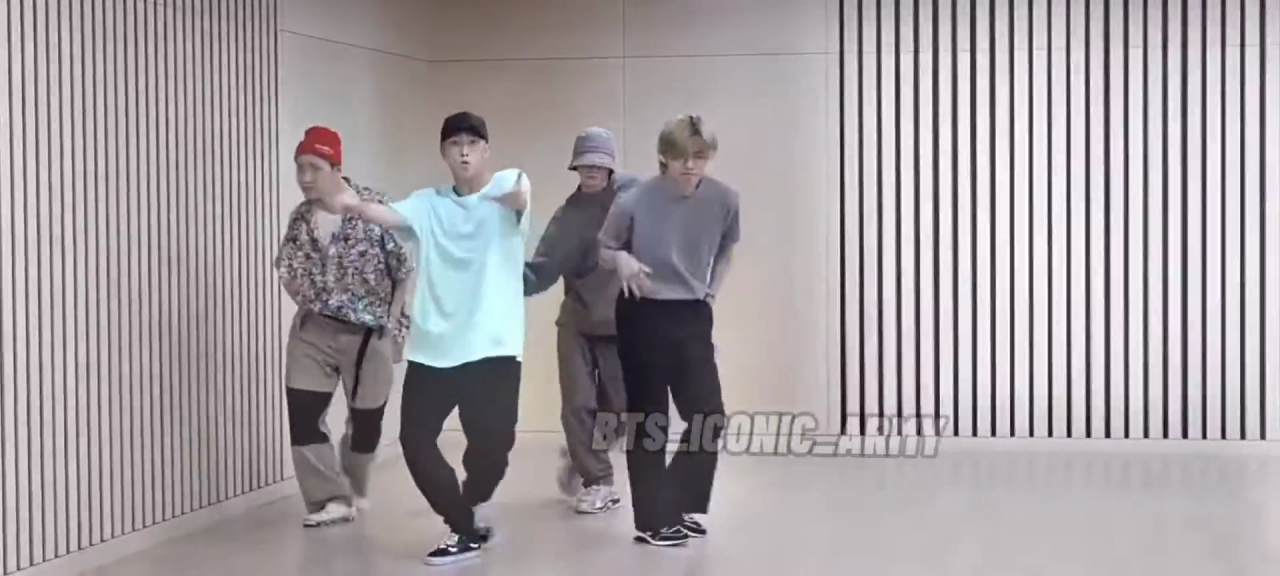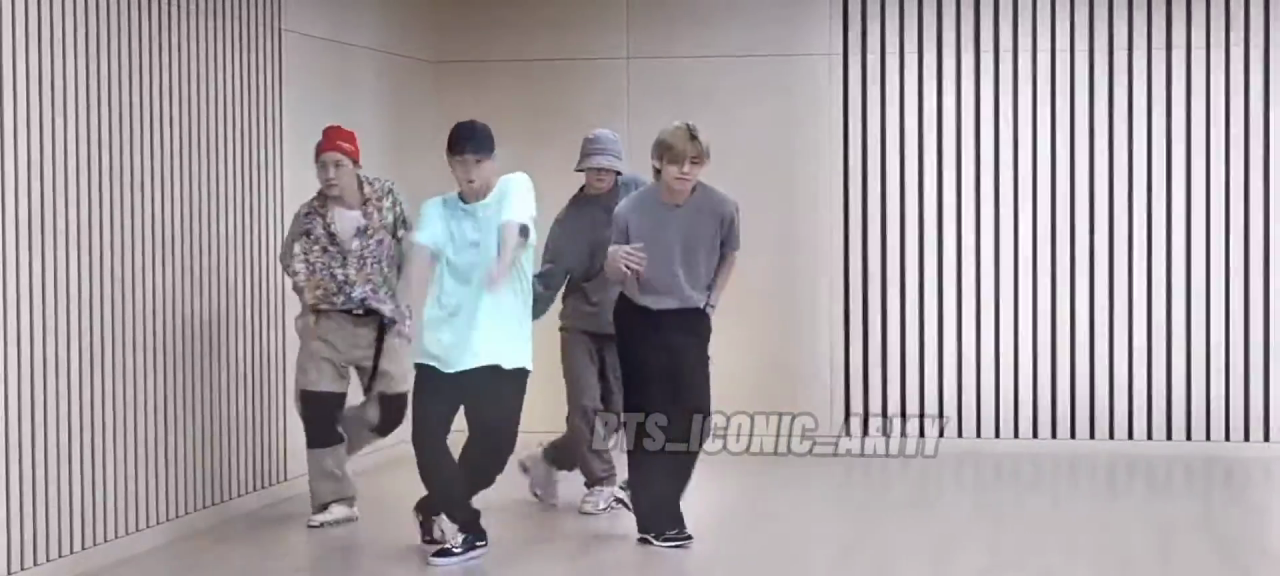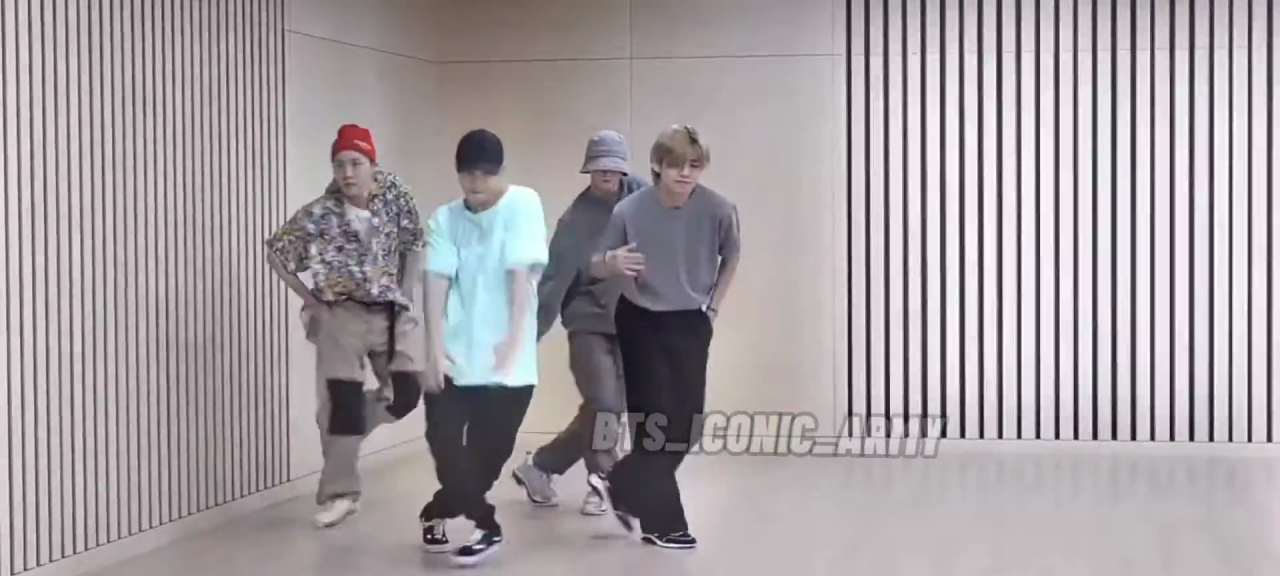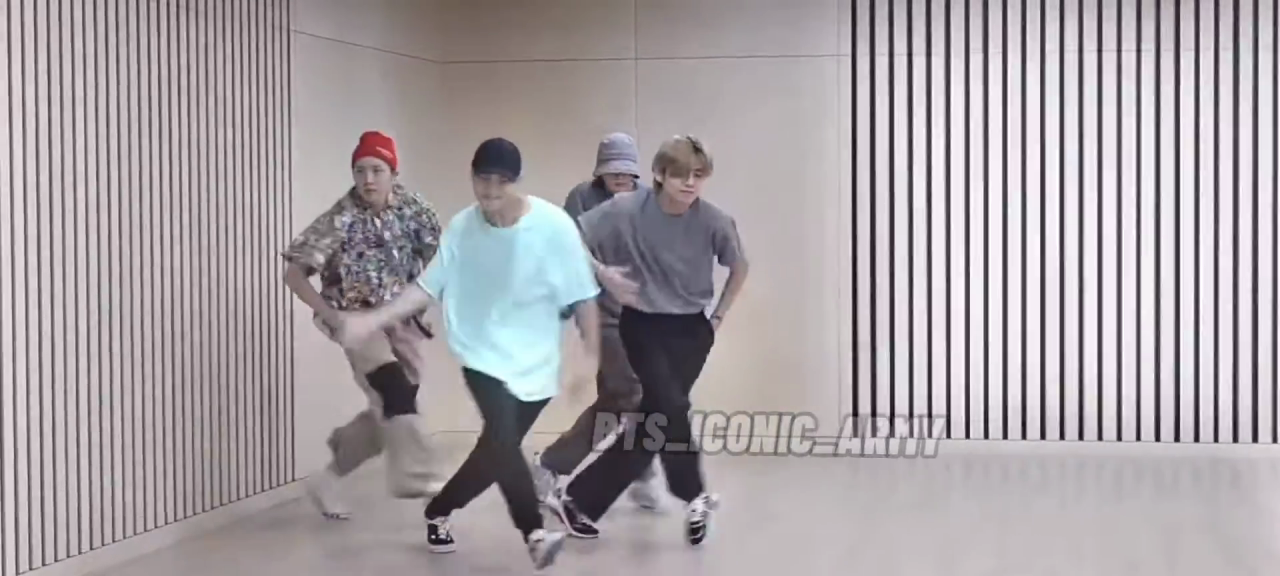
dt=0.1s
person 1, frame 1
left shoulder: (507, 182)
right shoulder: (429, 203)
left elbow: (519, 197)
right elbow: (389, 216)
left wrist: (516, 195)
right wrist: (350, 202)
left hip: (492, 345)
right hip: (433, 347)
left knee: (492, 442)
right knee: (415, 441)
left ankle: (472, 506)
right ankle: (464, 530)
person 1, frame 2
left shoulder: (515, 187)
right shoulder: (436, 209)
left elbow: (514, 227)
right elbow: (423, 250)
left wrist: (504, 258)
left hip: (499, 349)
right hip: (441, 347)
left knee: (493, 446)
right knee: (428, 439)
left ankle: (436, 512)
right ankle: (468, 528)
person 1, frame 3
left shoulder: (523, 204)
right shoulder: (445, 217)
left elbow: (523, 275)
right elbow: (437, 281)
left wrist: (514, 339)
right wrist: (436, 346)
left hip: (509, 360)
right hip: (453, 356)
left knee: (491, 451)
right knee: (444, 439)
left ankle: (438, 514)
right ankle: (485, 525)
person 1, frame 4
left shoulder: (553, 225)
right shoulder: (462, 230)
left elbow: (582, 296)
right elbow: (429, 286)
left wrist: (591, 359)
right wrist: (376, 319)
left hip: (535, 362)
right hip: (484, 358)
left knee: (497, 449)
right knee: (501, 440)
left ankle: (440, 511)
right ankle: (535, 532)
person 2, frame 1
left shoulder: (724, 199)
right shoulder: (636, 202)
right elbow: (606, 249)
left wrist: (710, 294)
right wrist: (621, 261)
left hip: (693, 315)
right hip: (644, 316)
left knee: (707, 414)
right knee: (650, 416)
left ankle: (680, 502)
right ankle: (654, 519)
person 2, frame 2
left shoulder: (720, 206)
right shoulder: (631, 209)
left elbow: (728, 257)
right elbow: (614, 267)
left wrist: (711, 302)
right wrist: (617, 260)
left hip: (690, 323)
right hip: (640, 321)
left knee: (696, 422)
right knee: (649, 421)
left ankle: (654, 501)
right ankle: (658, 521)
person 2, frame 3
left shoulder: (718, 210)
right shoulder: (628, 211)
left elbow: (730, 259)
right elbow: (596, 266)
left wrist: (713, 307)
right wrist: (612, 262)
left hip: (691, 325)
right hip: (641, 323)
left knee: (687, 424)
right knee: (654, 421)
left ankle: (619, 486)
right ankle: (660, 521)
person 2, frame 4
left shoulder: (715, 222)
right shoulder: (627, 210)
left elbow: (739, 269)
left wrist: (718, 316)
left hip: (691, 329)
right hip: (644, 325)
left knee: (651, 422)
right knee: (670, 409)
left ankle: (582, 501)
right ankle: (691, 497)
person 3, frame 1
left shoulder: (372, 206)
right shoulder: (301, 218)
left elbow: (406, 266)
right elbow: (290, 272)
left wrist: (393, 320)
right wrist: (303, 305)
left hip: (368, 331)
right hip: (315, 329)
left knee: (367, 422)
right knee: (302, 415)
left ankle: (354, 485)
right ankle: (334, 499)
person 3, frame 2
left shoulder: (386, 199)
right shoulder: (309, 216)
left elbow: (407, 256)
right elbow: (289, 265)
left wrist: (398, 306)
right wrist: (308, 303)
left hip: (381, 323)
right hip: (329, 323)
left knee: (387, 413)
right knee: (318, 411)
left ankle: (335, 446)
right ankle: (336, 502)
person 3, frame 3
left shoulder: (393, 191)
right shoulder: (318, 213)
left elbow: (414, 244)
right elbow: (277, 254)
left wrist: (407, 296)
right wrist: (310, 298)
left hip: (392, 313)
right hip: (340, 314)
left knee: (406, 394)
right knee: (343, 402)
left ankle: (336, 439)
right ankle: (340, 494)
person 3, frame 4
left shoulder: (409, 204)
right shoulder: (341, 217)
left elbow: (436, 252)
right elbow: (293, 268)
right wrist: (324, 310)
left hip: (400, 318)
left knee: (400, 399)
right knee: (394, 391)
left ankle: (331, 475)
right ankle: (416, 478)
person 4, frame 1
left shoulder: (633, 191)
right shoulder: (567, 216)
right elbow: (541, 272)
right hip: (578, 321)
left knee: (616, 410)
right knee: (578, 406)
left ankle: (578, 462)
right ankle: (598, 482)
person 4, frame 2
left shoulder: (635, 191)
right shoulder: (570, 218)
right elbow: (548, 276)
right hip: (582, 320)
left knee: (608, 413)
right knee: (585, 408)
left ankle: (546, 462)
right ankle: (602, 483)
person 4, frame 3
left shoulder: (639, 193)
right shoulder: (575, 218)
right elbow: (554, 278)
right wrist: (530, 329)
right hip: (587, 321)
left knee: (607, 408)
right knee: (603, 405)
left ankle: (538, 468)
person 4, frame 4
right shoulder: (582, 200)
right hip: (603, 315)
left knee: (614, 400)
right knee: (633, 393)
left ankle: (549, 468)
right ankle: (643, 479)
